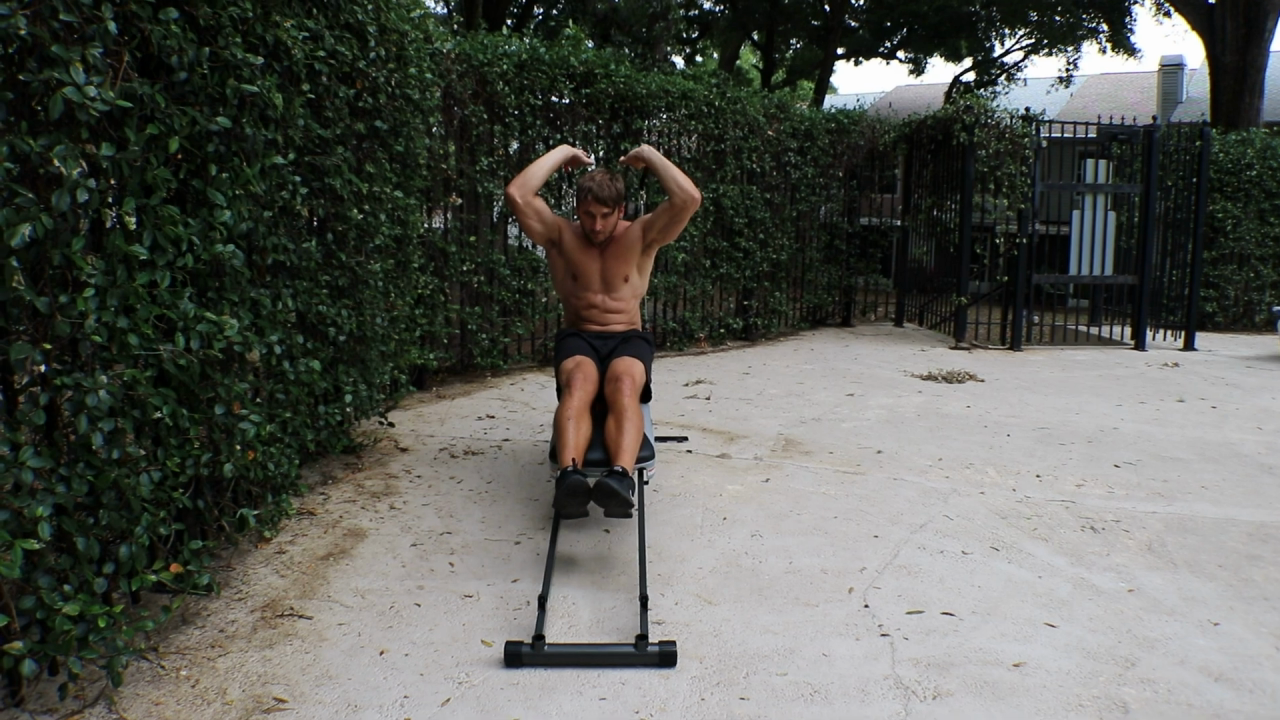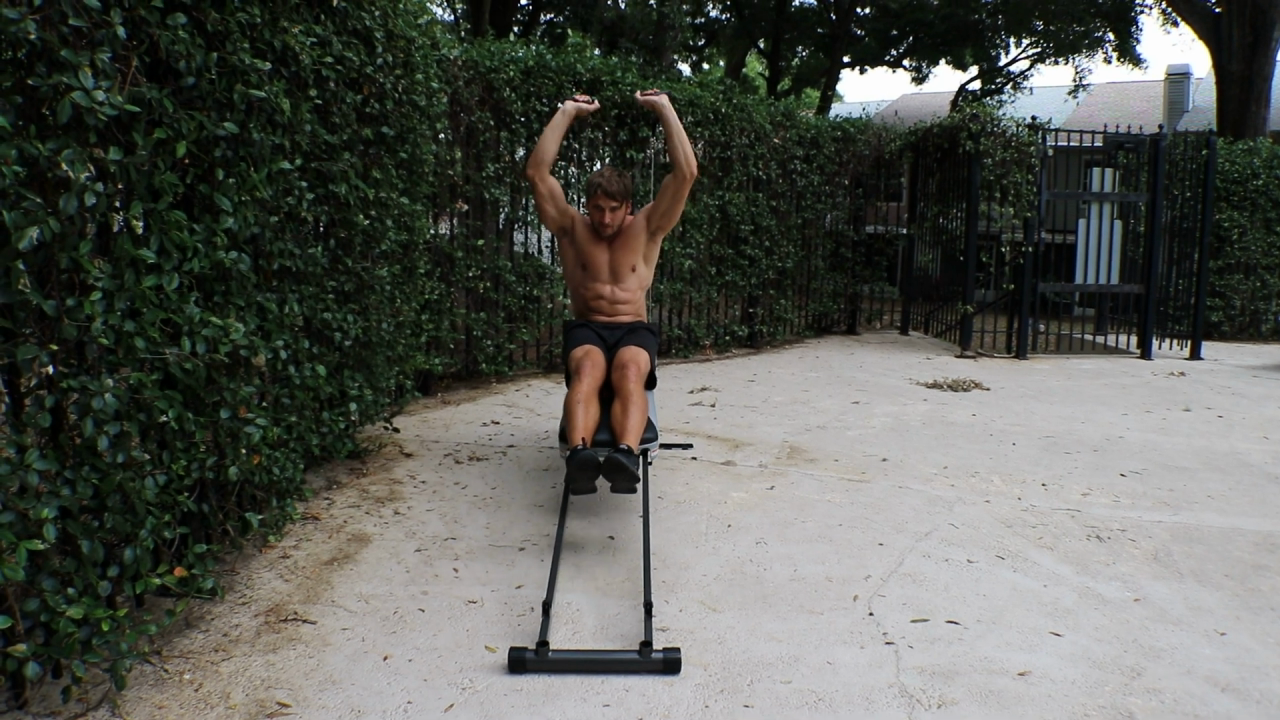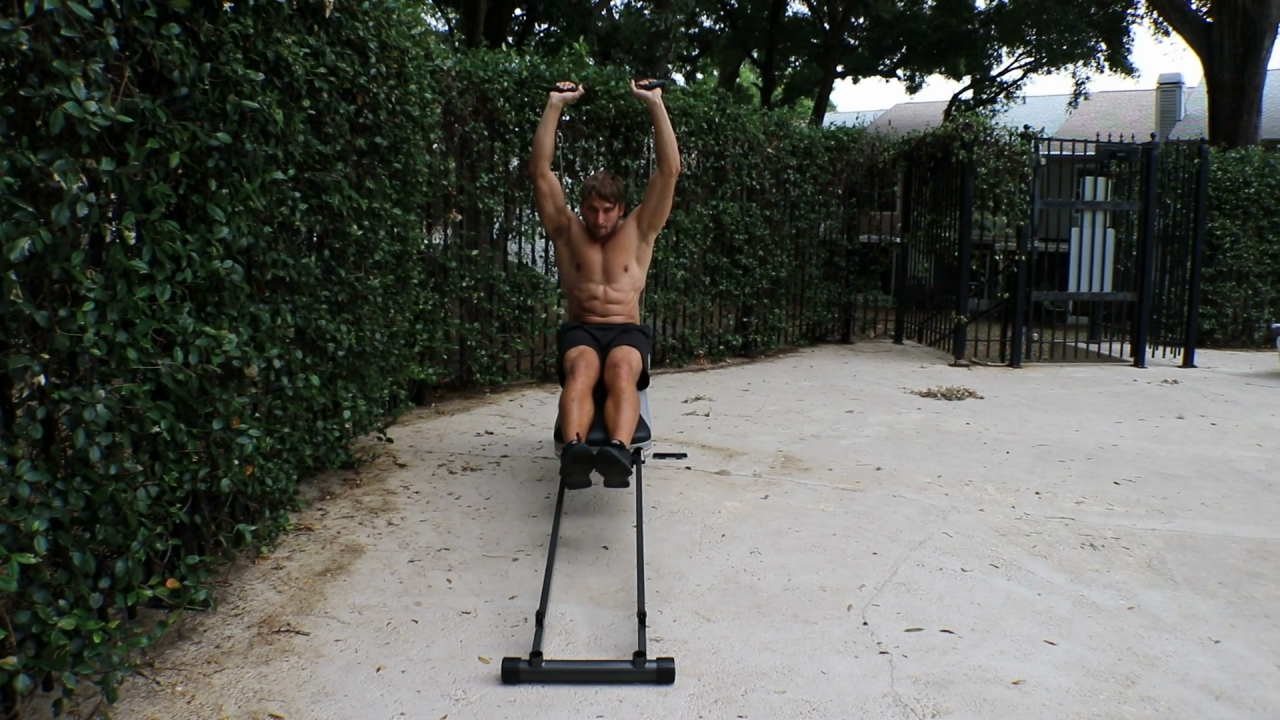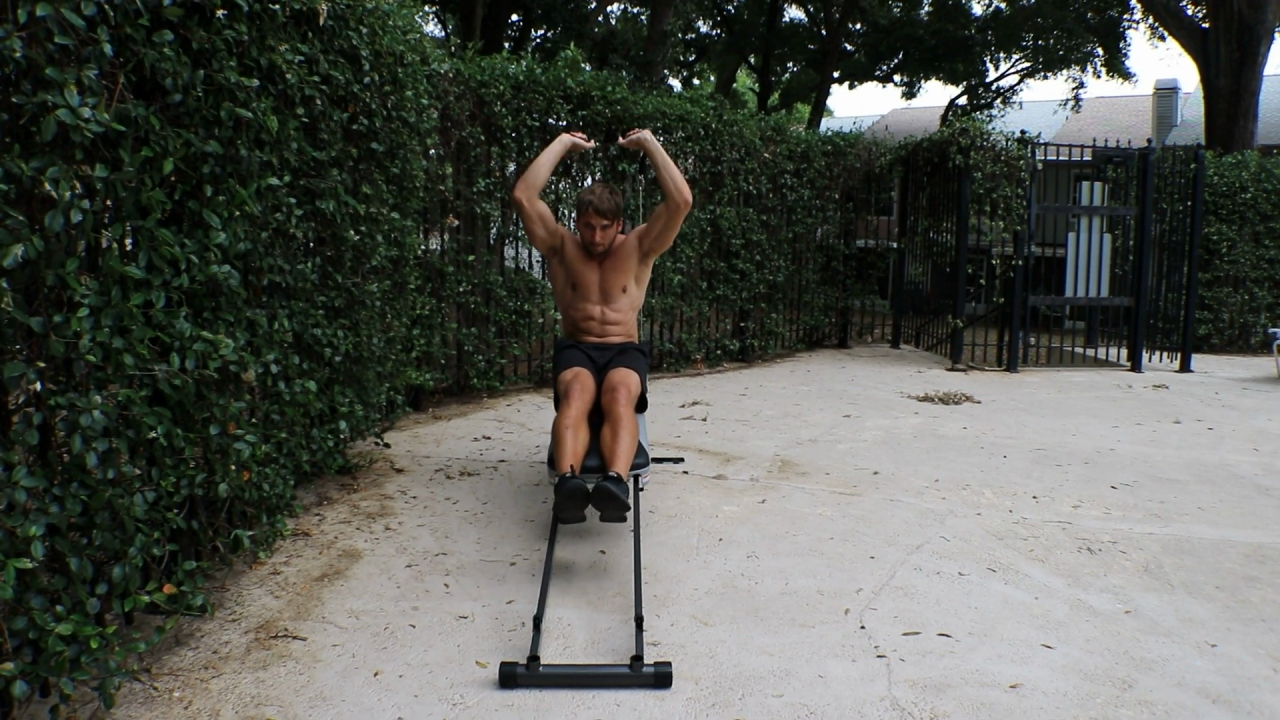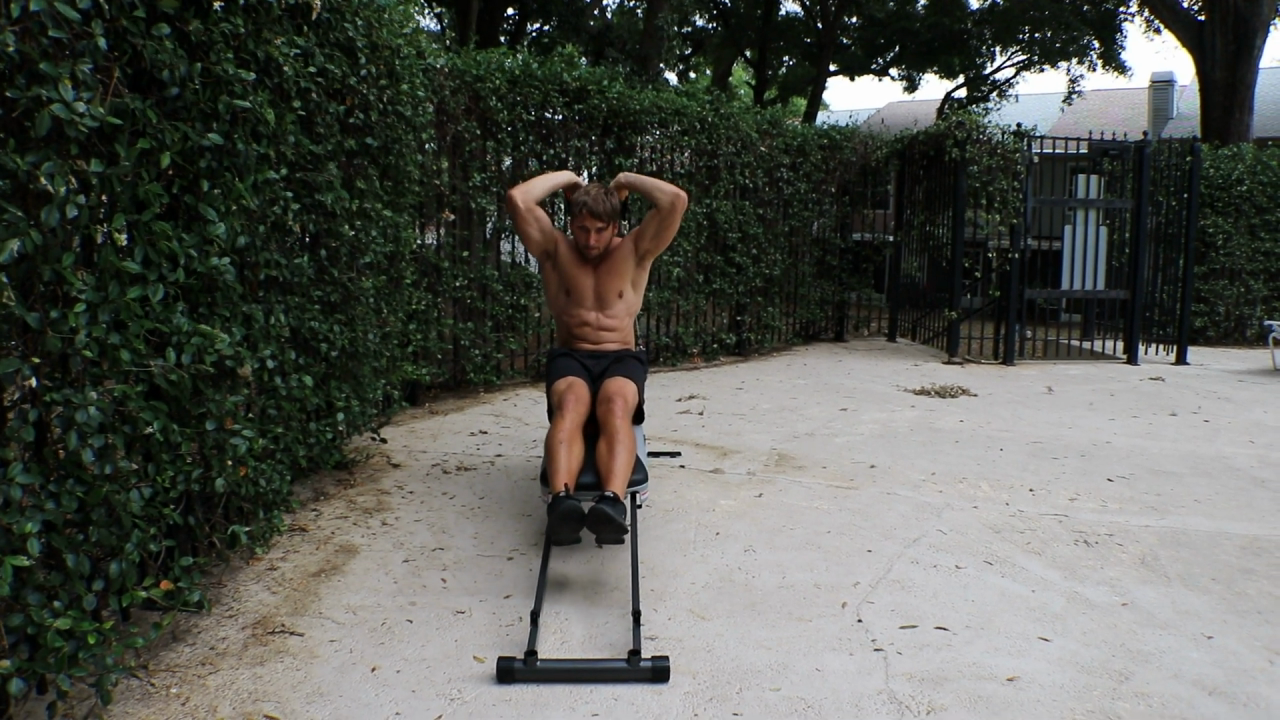
dt=0.5s
person 1, frame 1
left shoulder: (641, 235)
right shoulder: (559, 234)
left elbow: (689, 199)
right elbow: (516, 195)
left wrist: (649, 155)
right wrist: (563, 154)
left hip: (629, 338)
right hip: (578, 337)
left knee: (623, 385)
right knee: (578, 384)
left ankle: (621, 477)
right ankle: (569, 476)
person 1, frame 2
left shoulder: (647, 229)
right shoulder: (571, 228)
left elbow: (685, 174)
right elbow: (537, 174)
left wrist: (665, 108)
right wrist: (566, 112)
left hip: (635, 330)
right hip: (586, 329)
left knee: (628, 370)
right knee: (588, 369)
left ankle: (627, 457)
right ankle: (578, 455)
person 1, frame 3
left shoulder: (639, 232)
right shoulder: (566, 231)
left elbow: (669, 171)
right elbow: (540, 172)
left wrist: (655, 104)
right wrist: (554, 105)
left hip: (627, 332)
right hip: (580, 331)
left knee: (620, 370)
right knee: (582, 368)
left ankle: (618, 450)
right ankle: (574, 450)
person 1, frame 4
left shoulder: (639, 248)
right shoulder: (561, 246)
left elbow: (681, 201)
right elbow: (522, 197)
left wrist: (649, 142)
right wrist: (563, 143)
left hip: (625, 351)
right hip: (576, 350)
left knee: (619, 394)
right knee: (576, 393)
left ankle: (615, 483)
right ankle: (567, 482)
person 1, frame 5
left shoulder: (635, 252)
right shoulder: (554, 249)
left elbow: (676, 200)
right elbow: (516, 200)
left wrist: (627, 180)
right wrist: (566, 178)
left hip: (622, 357)
right hip: (570, 356)
left knee: (615, 405)
right knee: (570, 404)
left ankle: (612, 502)
right ankle: (561, 501)
